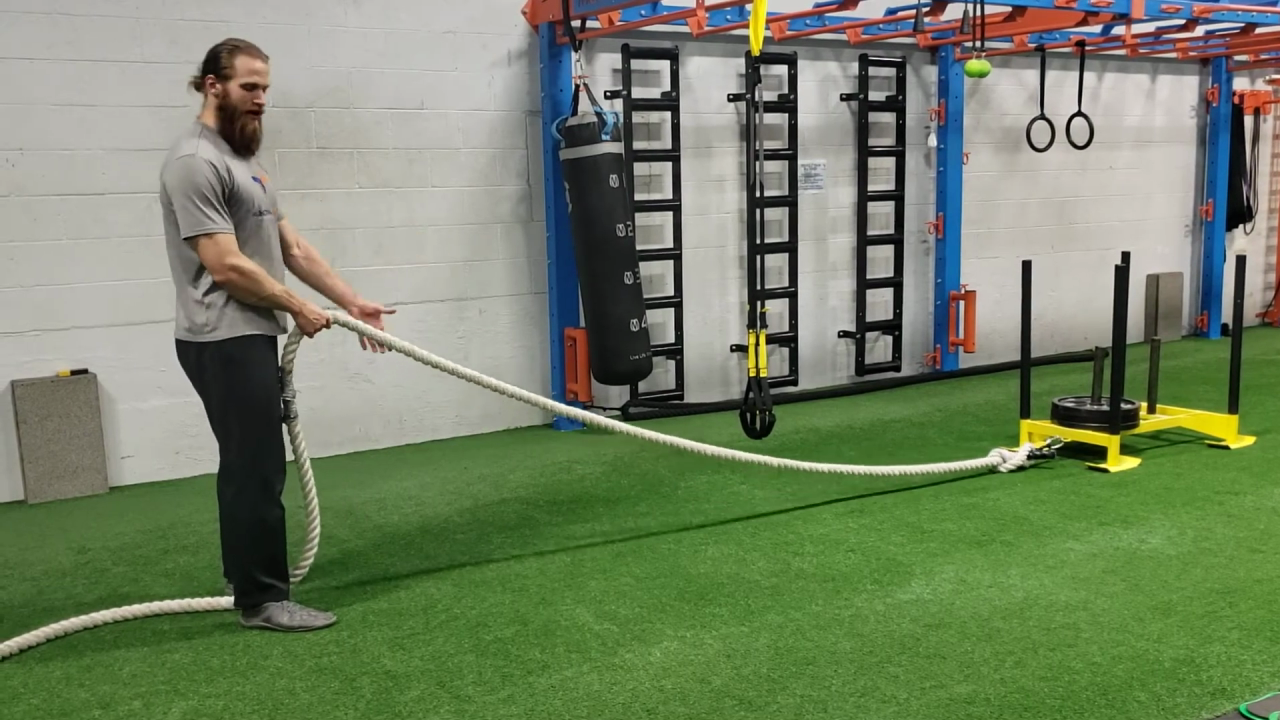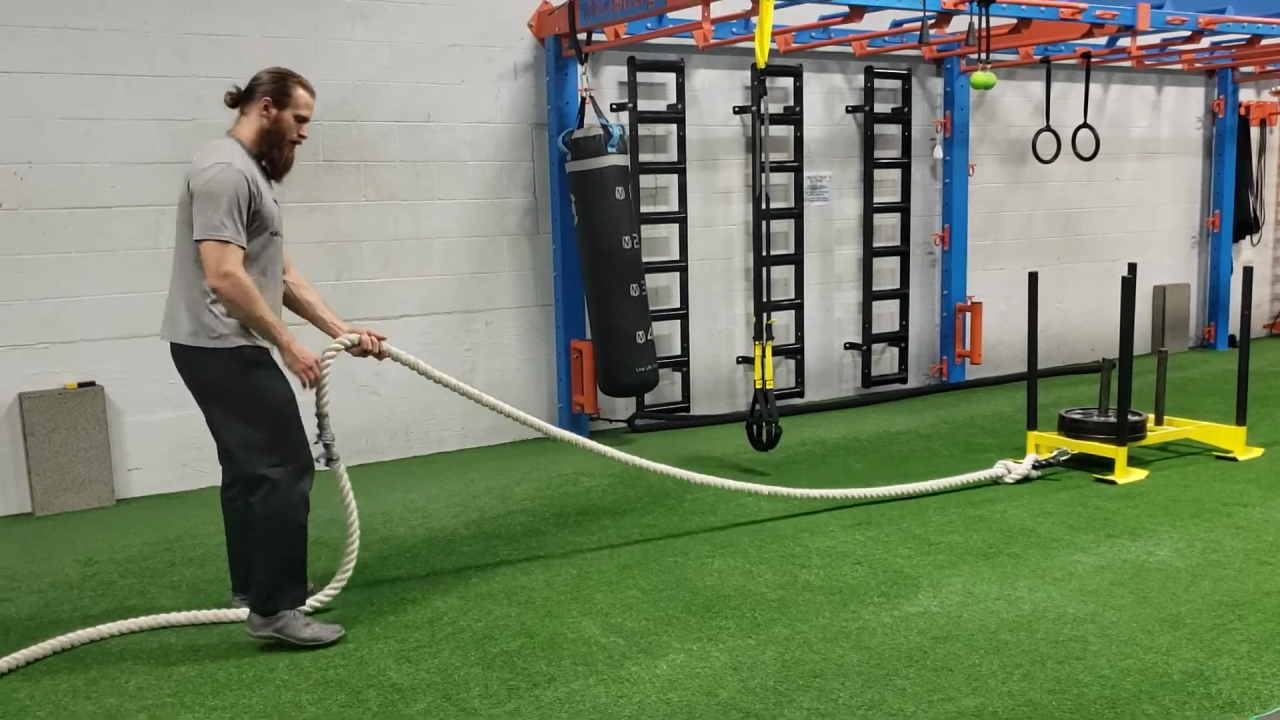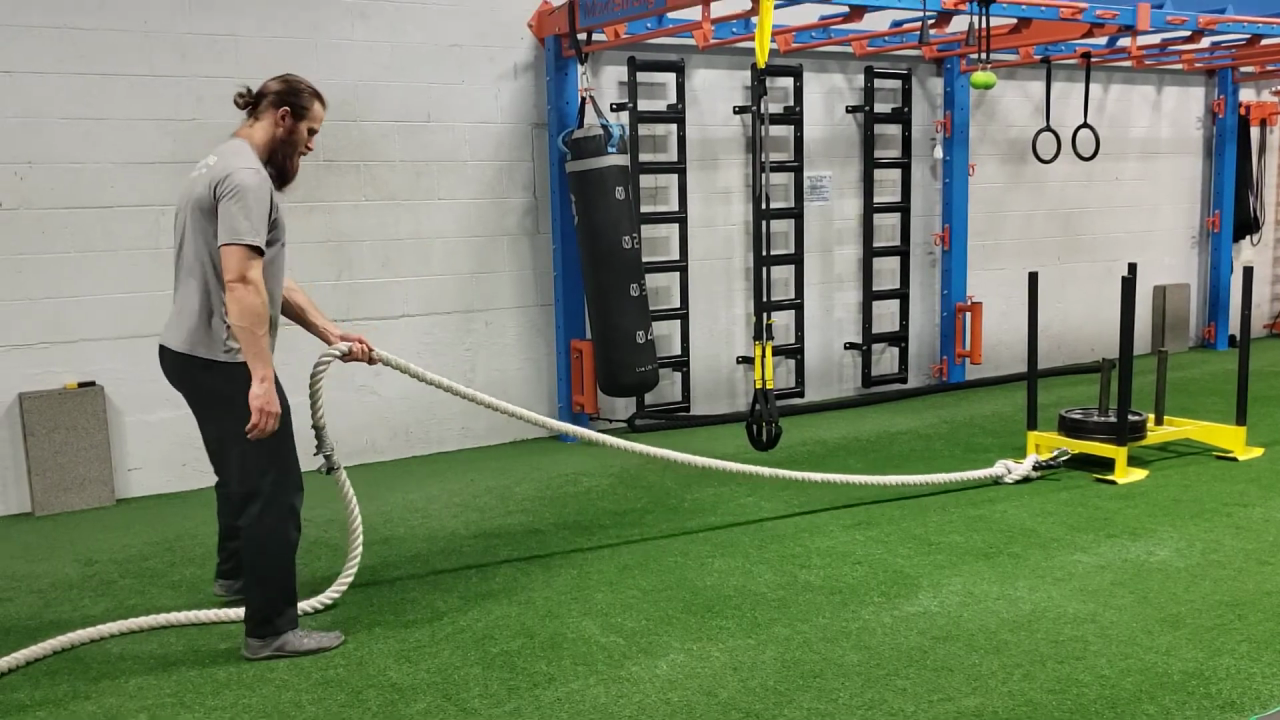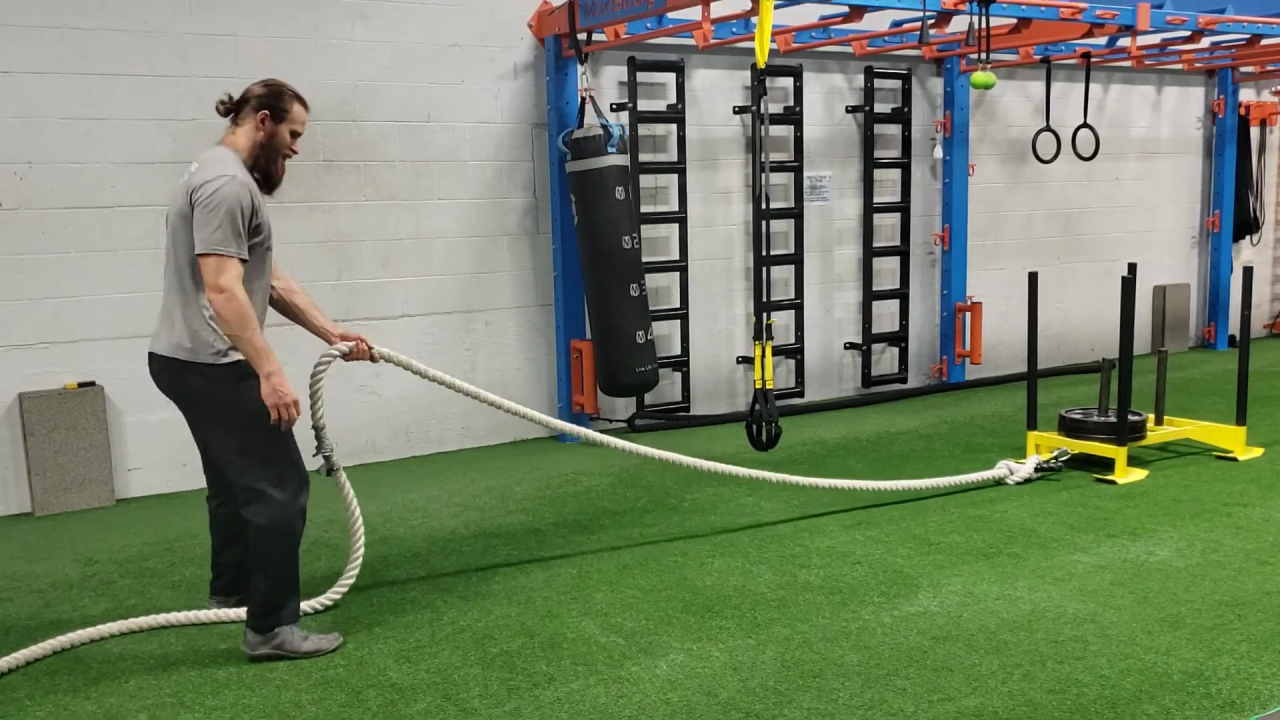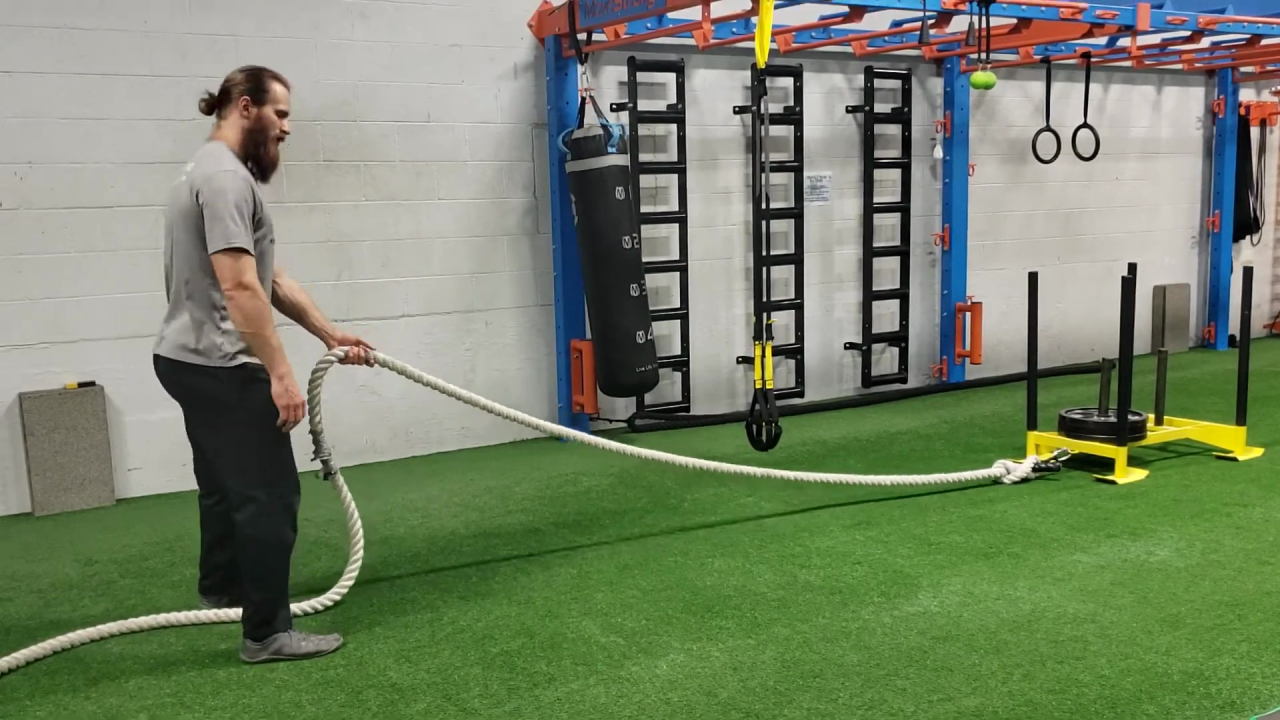
dt=0.4s
person 1, frame 1
left shoulder: (242, 160)
right shoulder: (195, 162)
left elbow: (292, 248)
right elbow: (226, 266)
left wrist: (350, 301)
right wrist: (297, 308)
left hip: (248, 336)
right hip: (225, 342)
left knee: (248, 465)
right knee: (255, 468)
left ankle: (245, 576)
right ankle: (261, 599)
person 1, frame 2
left shoulder: (250, 173)
right shoulder: (225, 169)
left elbow: (281, 274)
right elbow: (225, 276)
left wrist: (340, 328)
right wrist: (287, 344)
left hip: (220, 347)
right hip: (223, 347)
left knee: (252, 467)
right knee: (285, 467)
left ankle: (253, 585)
right ankle: (276, 606)
person 1, frame 3
left shoulder: (221, 166)
right shoulder: (247, 176)
left elbow: (269, 277)
right elbow: (241, 283)
left wrist: (329, 331)
right wrist: (263, 378)
left hip: (189, 350)
right hip: (222, 357)
left knee: (242, 472)
right knee: (271, 486)
left ankle: (236, 572)
right ankle: (270, 628)
person 1, frame 4
left shoulder: (223, 176)
right shoulder: (227, 182)
left elbow: (269, 279)
right elbow: (223, 290)
left wrist: (330, 331)
right wrist: (270, 373)
left hip: (184, 358)
right hip: (209, 362)
left knee: (235, 478)
right knee: (279, 484)
left ankle: (231, 587)
right ankle: (271, 626)
person 1, frame 5
left shoulder: (214, 171)
right shoulder: (226, 176)
left elbow: (269, 277)
right elbow: (240, 287)
left wrist: (330, 332)
right wrist: (281, 374)
left hip: (187, 357)
right hip: (218, 364)
left knee: (225, 482)
right knee: (268, 491)
left ankle: (222, 586)
right ankle: (266, 632)
